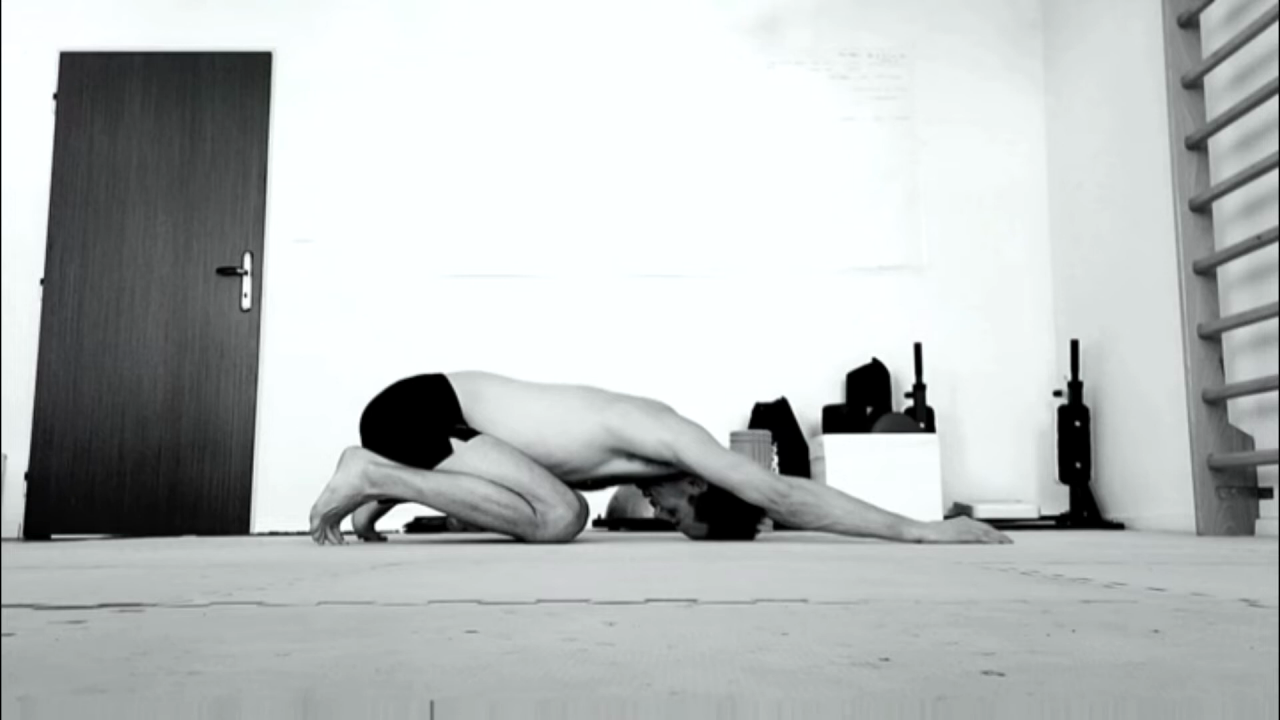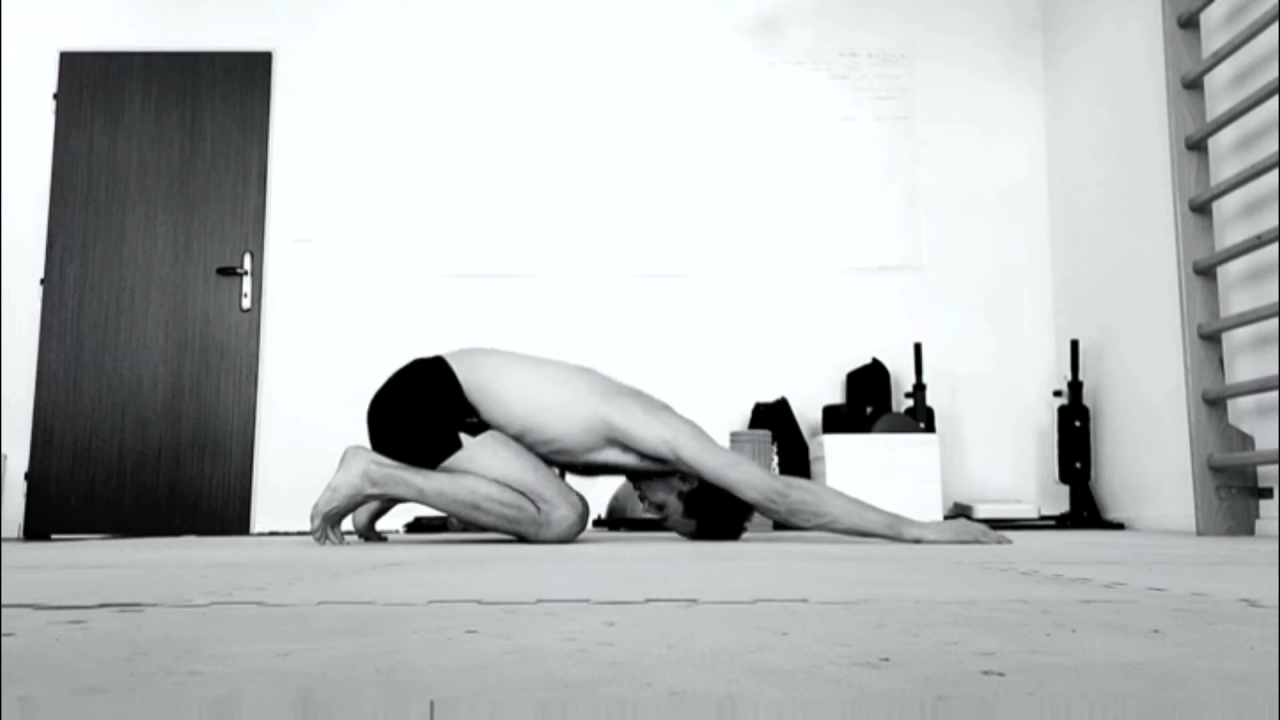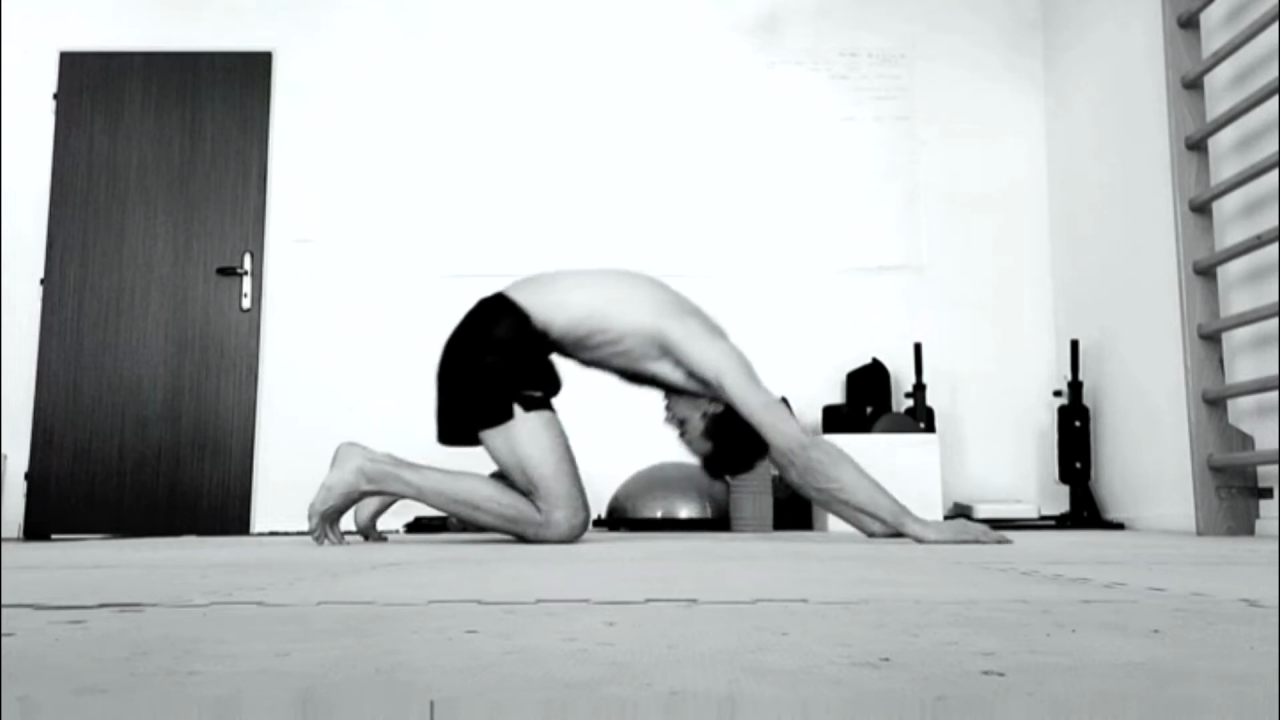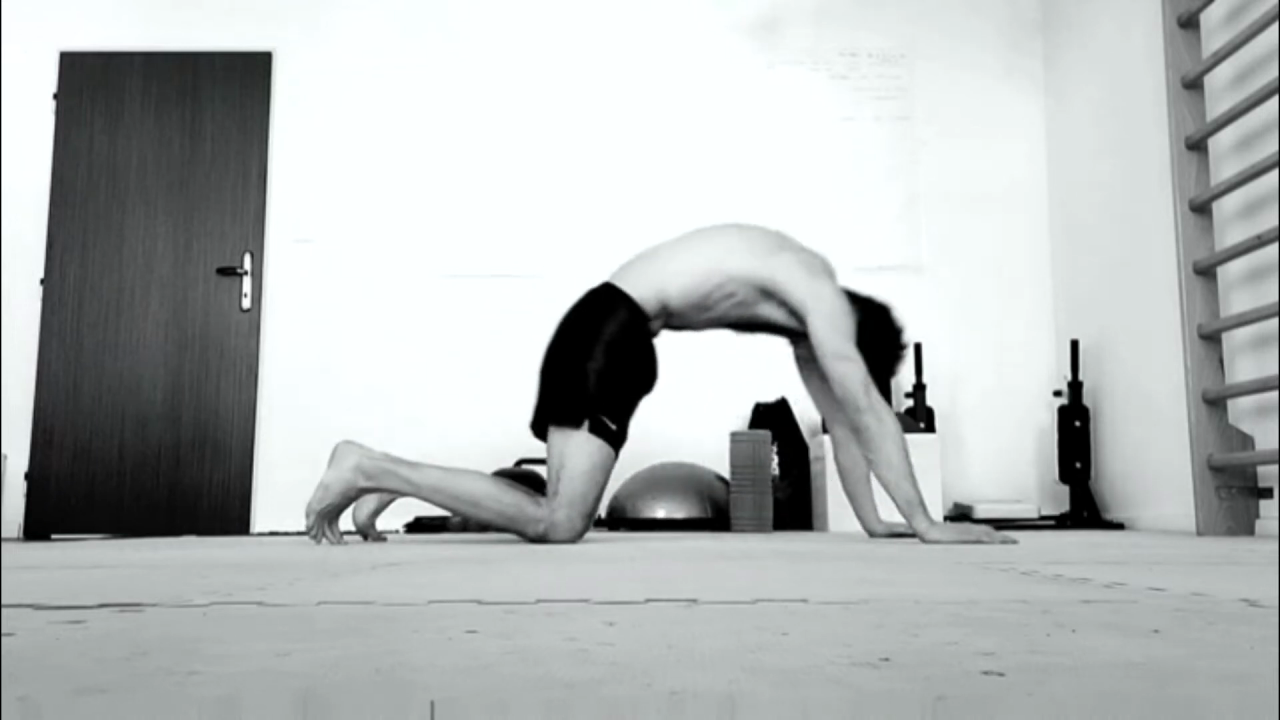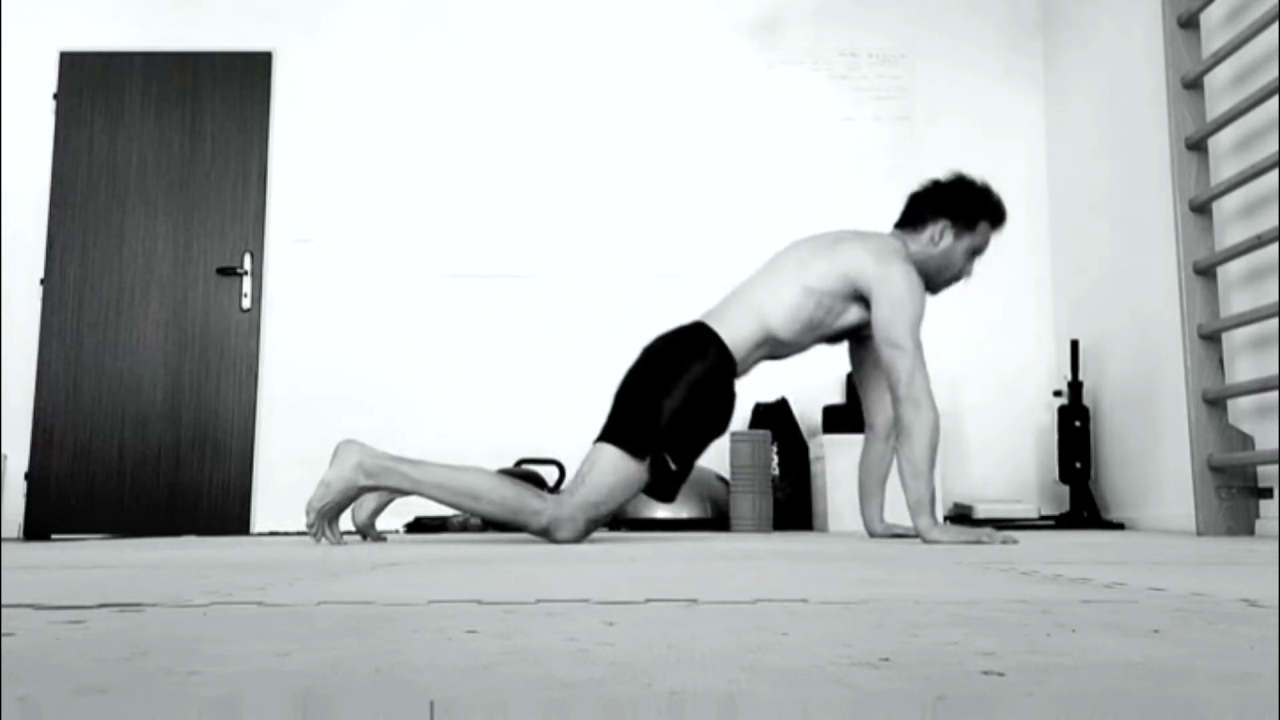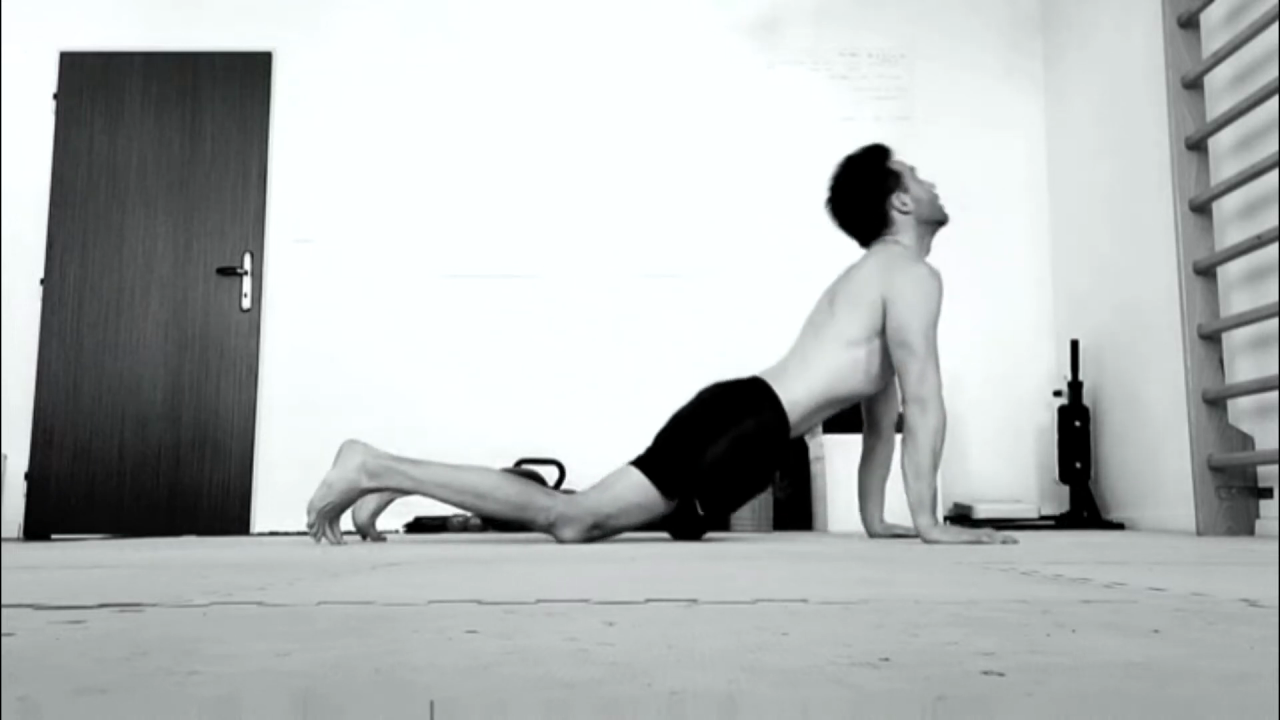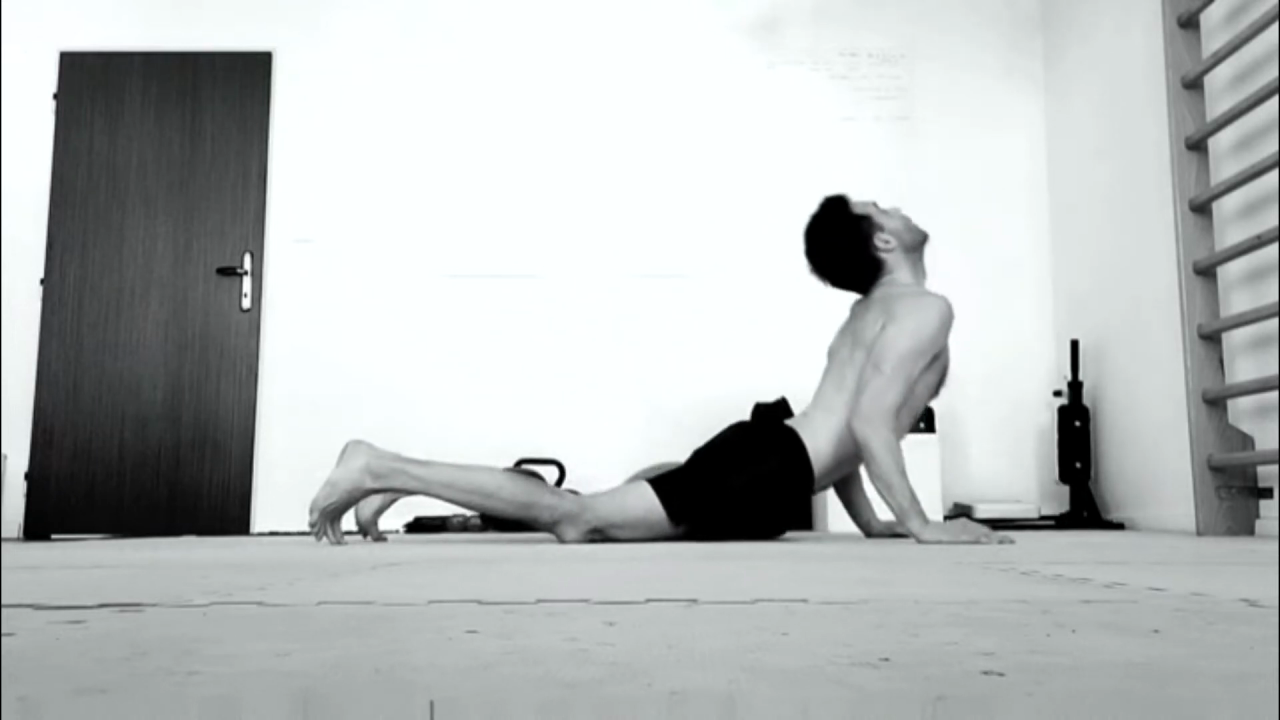
dt=0.5s
person 1, frame 1
left shoulder: (652, 433)
right shoulder: (668, 440)
left elbow: (779, 496)
right elbow: (784, 496)
left wrist: (904, 527)
right wrist: (916, 530)
left hip: (437, 405)
right hip: (418, 409)
left knee: (556, 509)
right knee: (555, 518)
left ankle: (390, 479)
right ankle: (377, 475)
person 1, frame 2
left shoulder: (645, 431)
right shoulder: (662, 438)
left elbow: (777, 493)
right elbow: (780, 495)
left wrist: (902, 528)
right wrist: (913, 529)
left hip: (439, 394)
right hip: (423, 399)
left knee: (546, 508)
right knee: (559, 517)
left ankle: (391, 483)
right ankle: (377, 476)
person 1, frame 3
left shoulder: (696, 360)
right shoulder: (713, 359)
left elbow: (794, 458)
right elbow: (804, 453)
left wrist: (878, 527)
right wrist: (914, 526)
left hip: (502, 340)
right hip: (498, 341)
left knee: (547, 508)
right knee: (560, 523)
left ankle: (381, 479)
right ankle: (373, 473)
person 1, frame 4
left shoulder: (802, 304)
right shoulder: (818, 294)
left elbow: (839, 419)
right elbow: (868, 412)
left wrist: (872, 521)
right wrist: (922, 521)
left hip: (613, 333)
right hip: (610, 331)
left knee: (556, 512)
right knee: (558, 524)
left ankle: (382, 476)
right ankle: (370, 470)
person 1, frame 5
left shoulder: (866, 276)
right shoulder: (895, 272)
left elbow: (879, 413)
right elbow: (913, 403)
left wrist: (874, 519)
right wrist: (926, 522)
left hip: (685, 369)
right hip: (692, 371)
left knee: (566, 509)
right knee: (563, 519)
left ankle: (381, 474)
right ankle: (372, 469)
person 1, frame 6
left shoulder: (873, 272)
right shoulder: (913, 275)
left elbow: (878, 404)
right elbow: (923, 403)
left wrist: (875, 519)
right wrist: (928, 522)
left hip: (740, 415)
right hip: (749, 426)
left knee: (569, 510)
right knee: (570, 519)
left ankle: (388, 474)
right ankle: (378, 469)
person 1, frame 7
left shoulder: (870, 311)
right shoulder: (925, 309)
right elbow: (871, 421)
left wrist: (868, 520)
right wrist: (916, 522)
left hip: (761, 451)
right hip: (767, 469)
left knee: (575, 510)
right knee: (575, 518)
left ankle: (387, 475)
right ankle: (381, 471)
